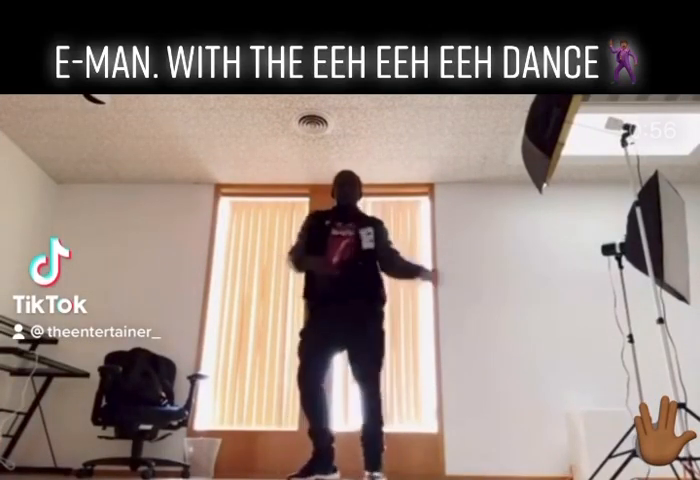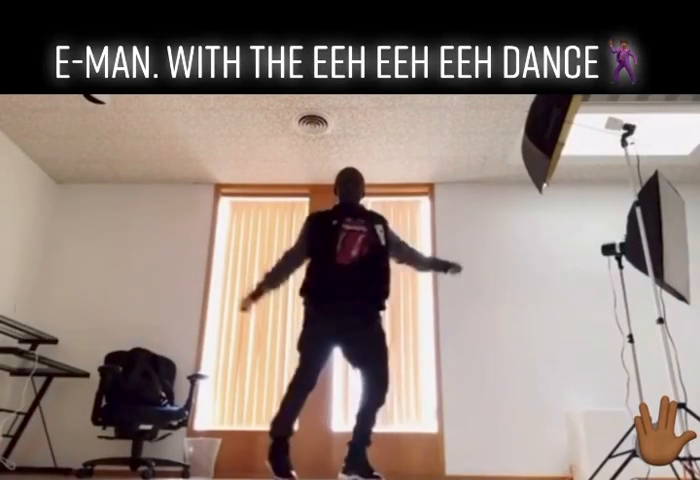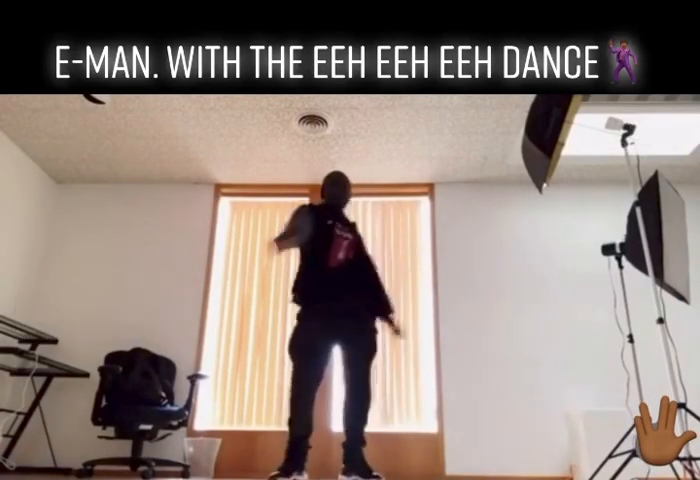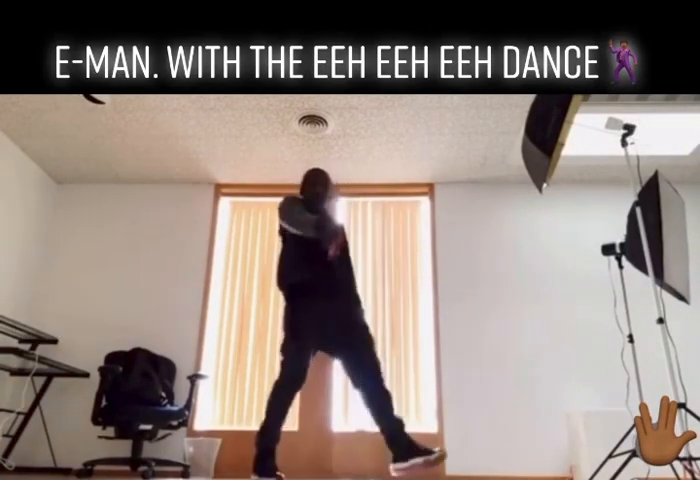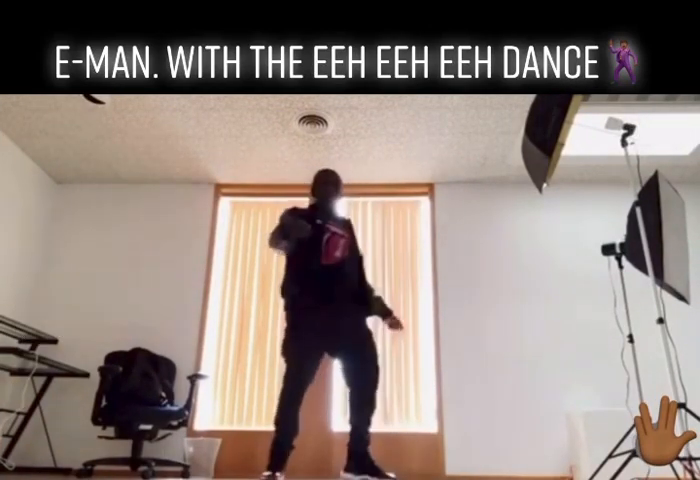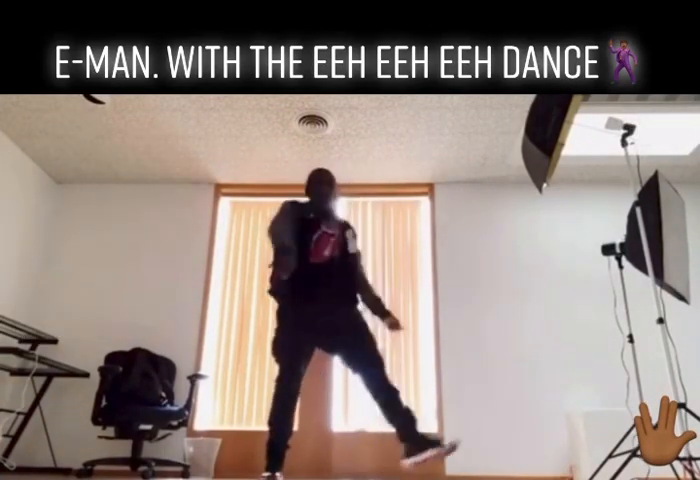
dt=0.3s
person 1, frame 1
left shoulder: (373, 227)
right shoulder: (315, 222)
left elbow: (392, 263)
right elbow: (296, 256)
left wrist: (418, 271)
right wrist: (314, 263)
left hip: (362, 313)
right hip: (323, 312)
left knee: (368, 382)
right knee: (309, 379)
person 1, frame 2
left shoulder: (377, 224)
right shoulder: (318, 222)
left elbow: (403, 252)
right elbow: (292, 258)
left wrist: (439, 264)
right wrist: (259, 291)
left hip: (364, 314)
right hip: (323, 311)
left knee: (377, 381)
right knee: (306, 378)
right ankle: (278, 448)
person 1, frame 3
left shoulder: (352, 230)
right shoulder: (308, 215)
left elbow: (367, 275)
right elbow: (296, 232)
left wrist: (385, 312)
right wrist: (287, 238)
left hip: (354, 312)
right hip: (318, 310)
left knee: (359, 381)
right knee: (305, 378)
person 1, frame 4
left shoulder: (333, 227)
right shoulder: (292, 208)
right elbow: (300, 223)
left wrist: (353, 307)
right wrist: (324, 227)
left hip: (339, 305)
right hip: (307, 305)
left knee: (367, 373)
right knee: (292, 376)
left ankle: (401, 447)
person 1, frame 5
left shoulder: (346, 226)
right shoulder: (297, 218)
left elbow: (357, 276)
right elbow: (278, 240)
left wrist: (382, 311)
right wrist: (292, 232)
left hip: (347, 312)
right hip: (308, 311)
left knee: (365, 376)
right knee: (297, 381)
person 1, frame 6
left shoulder: (344, 229)
right shoulder: (293, 213)
left elbow: (356, 276)
right elbow: (280, 234)
left wrist: (382, 311)
right wrist: (284, 260)
left hip: (339, 310)
right hip: (299, 310)
left knee: (372, 368)
right knee: (289, 380)
left ankle: (411, 438)
